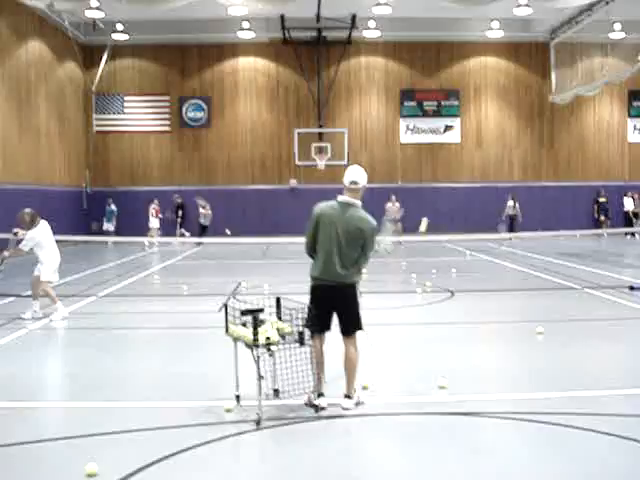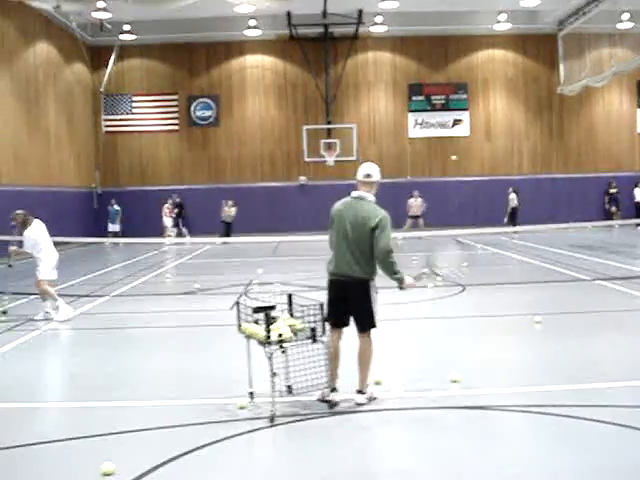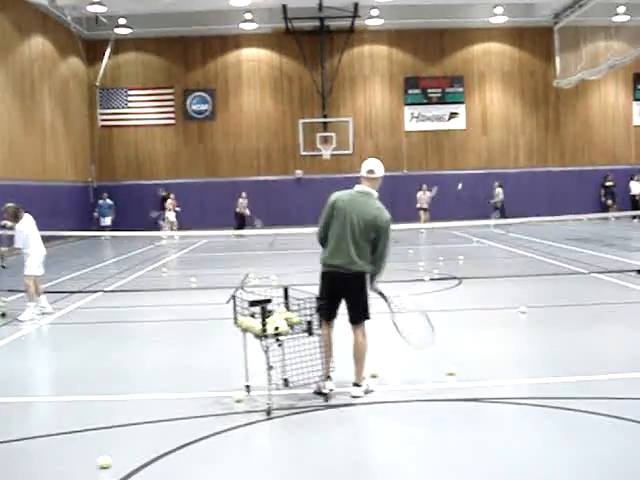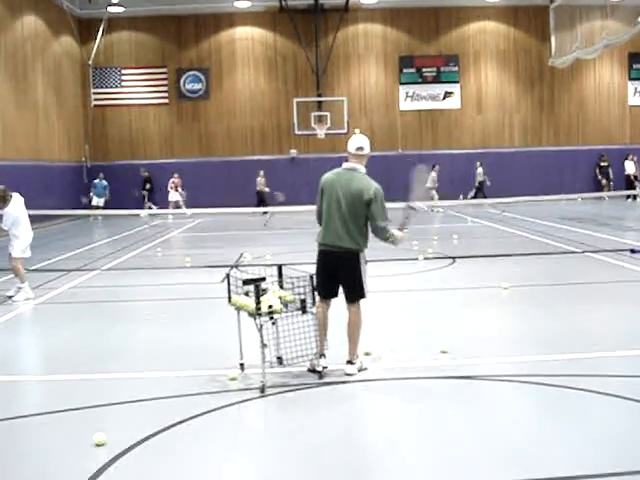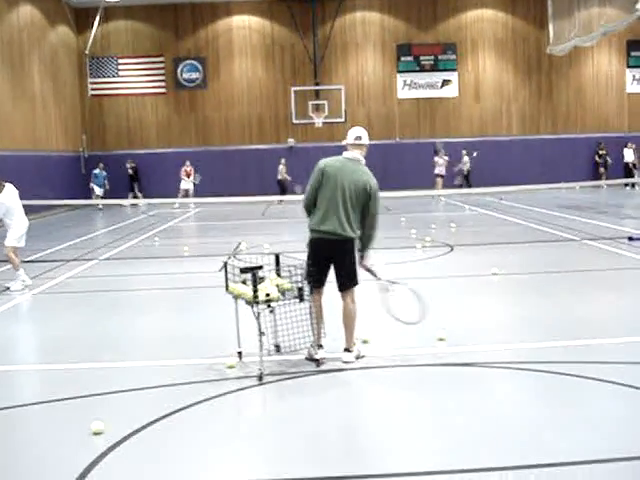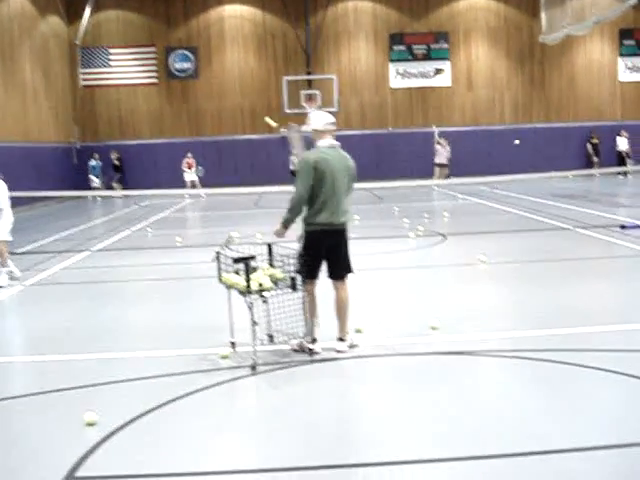
dt=0.4s
person 1, frame 1
left shoulder: (320, 210)
right shoulder: (368, 222)
left elbow: (309, 248)
right elbow: (364, 258)
left hip: (320, 283)
right hip: (347, 286)
left knee: (318, 338)
right knee: (350, 340)
left ankle: (318, 393)
right ankle: (350, 395)
person 1, frame 2
left shoulder: (337, 207)
right shoulder: (379, 215)
right elbow: (384, 255)
right wrist: (400, 279)
left hip: (336, 278)
right hip: (361, 281)
left knee: (335, 333)
right knee: (364, 335)
left ankle: (331, 388)
right ankle: (362, 390)
person 1, frame 3
left shoulder: (337, 198)
right shoulder: (382, 214)
left elbow: (321, 234)
right elbow: (380, 255)
right wrist: (371, 276)
left hip: (330, 270)
right hip: (357, 273)
left knee: (326, 324)
right knee: (358, 327)
left ankle: (326, 378)
right ankle: (358, 383)
person 1, frame 4
left shoulder: (326, 179)
right shoulder: (371, 188)
left elbow: (319, 215)
right elbow: (378, 227)
right wrist: (393, 236)
left hip: (326, 250)
right hip: (351, 253)
left knee: (323, 303)
right knee: (353, 305)
left ankle: (320, 356)
right ankle: (353, 361)
person 1, frame 5
left shoulder: (325, 164)
right shoulder: (369, 179)
left elbow: (308, 200)
right elbow: (370, 222)
right wrist: (364, 251)
left hip: (320, 237)
right hip: (346, 240)
left knee: (316, 292)
right knee: (348, 294)
left ankle: (317, 347)
right ankle: (350, 348)
person 1, frame 6
left shoulder: (310, 157)
right shoulder: (348, 159)
left elbow: (300, 198)
left wrist: (284, 224)
left hip: (316, 230)
right hip: (339, 228)
left knee: (308, 284)
right knee: (340, 283)
left ankle: (311, 340)
right ankle: (343, 338)
